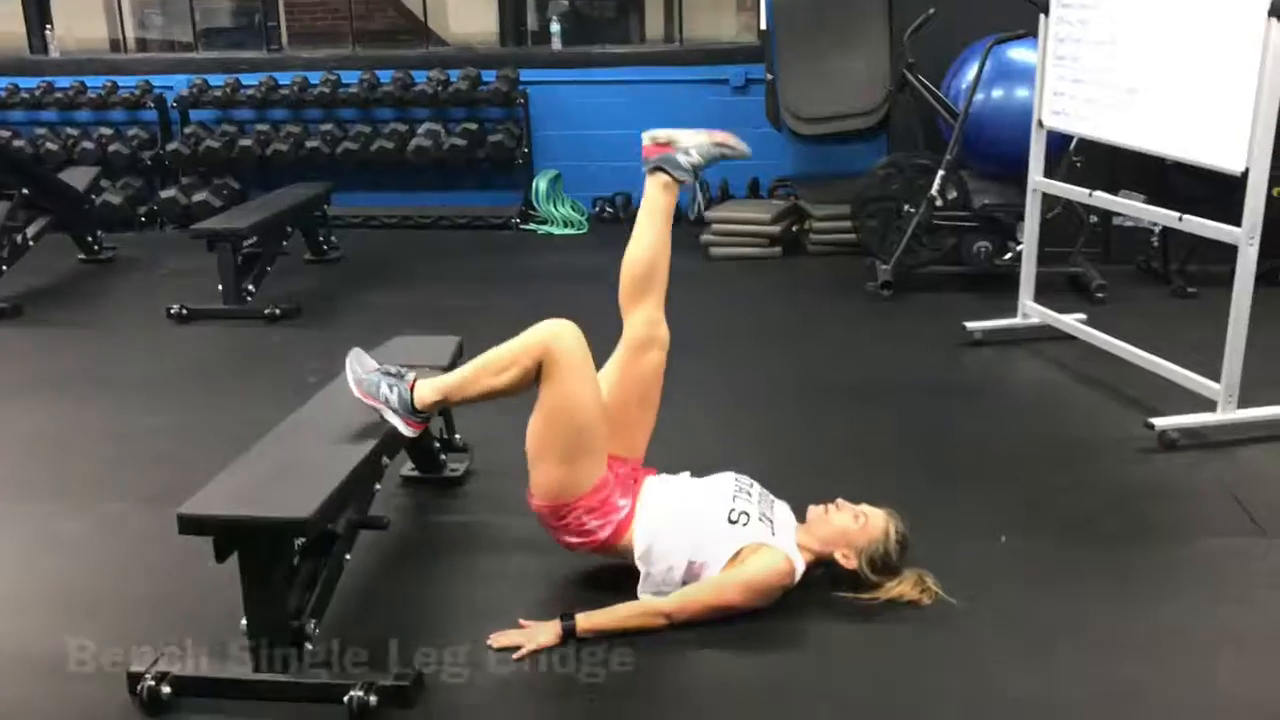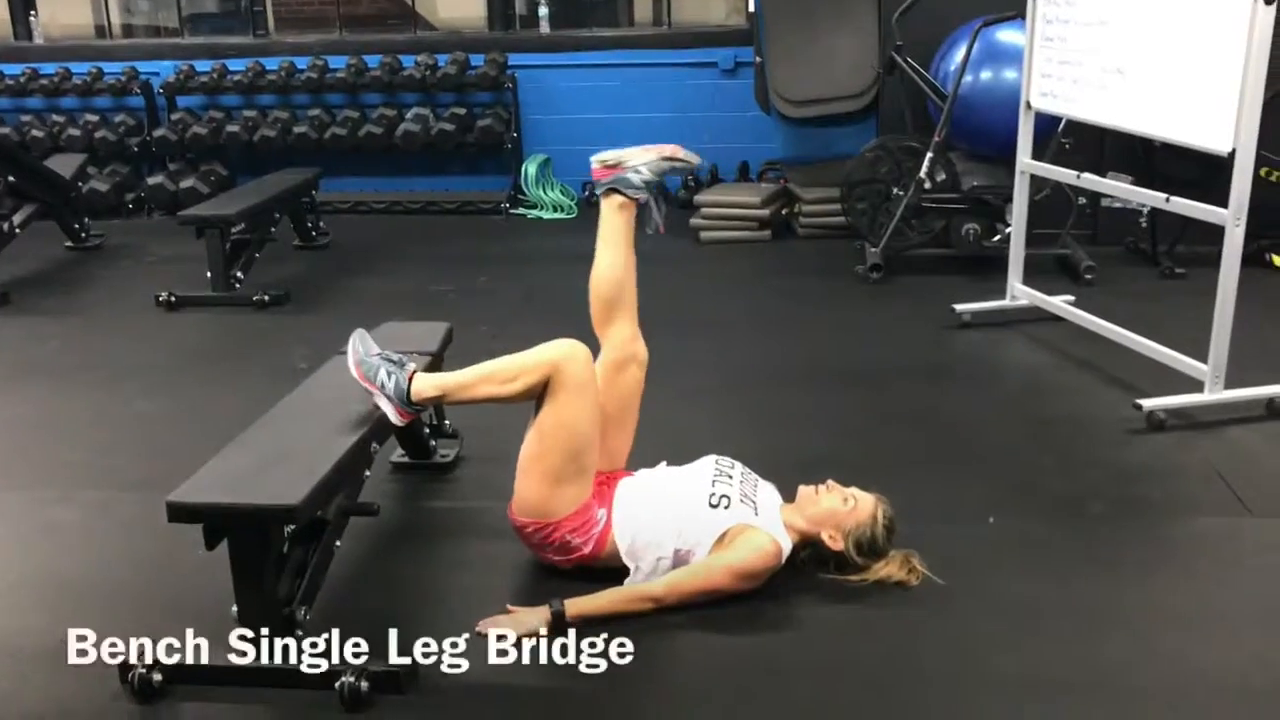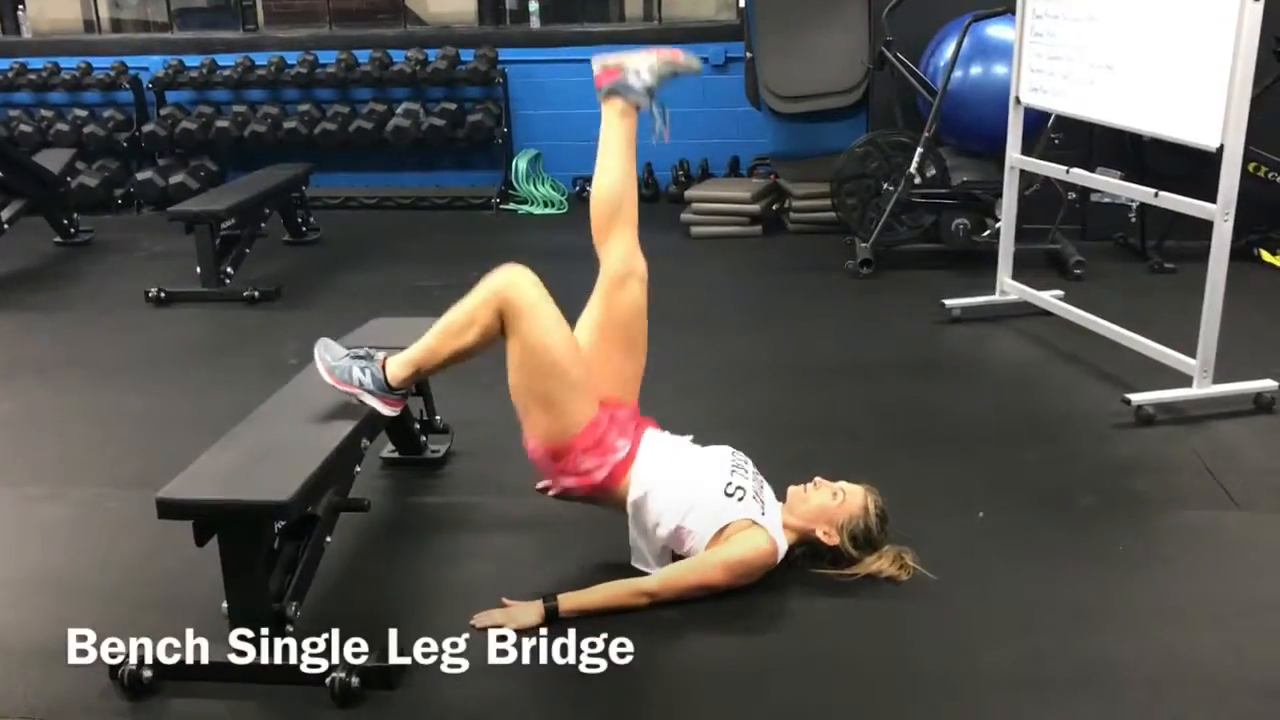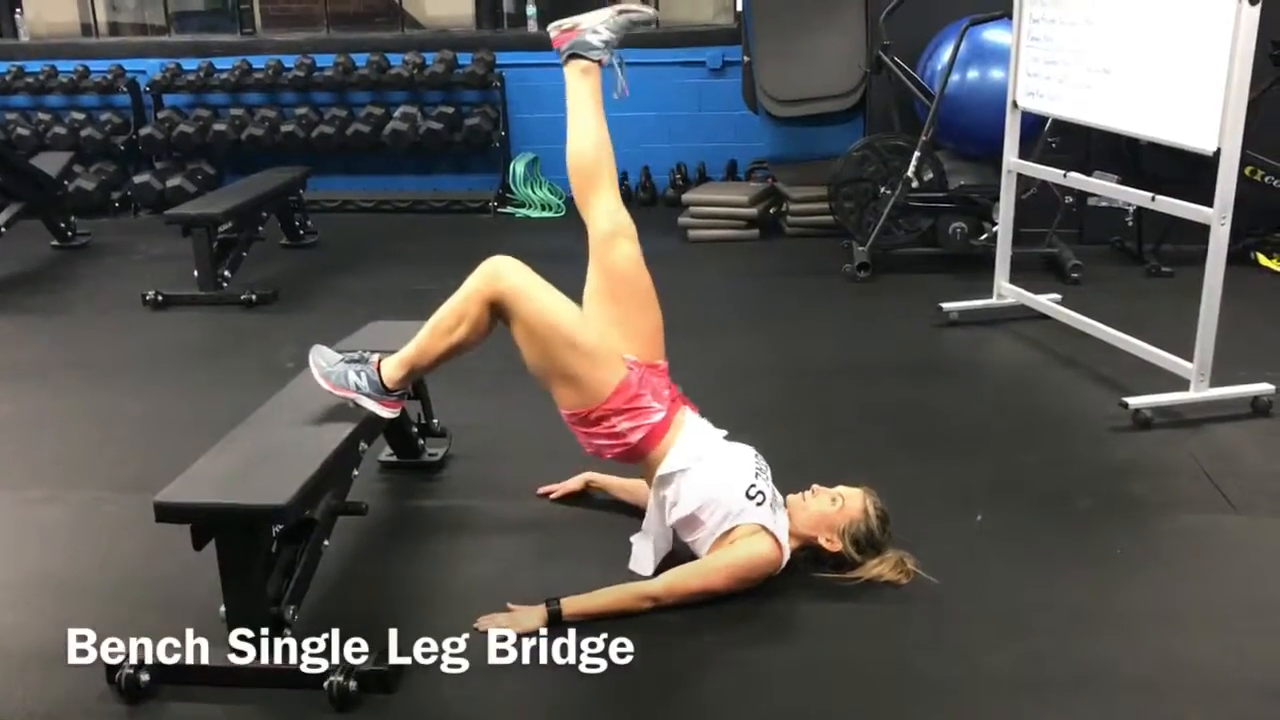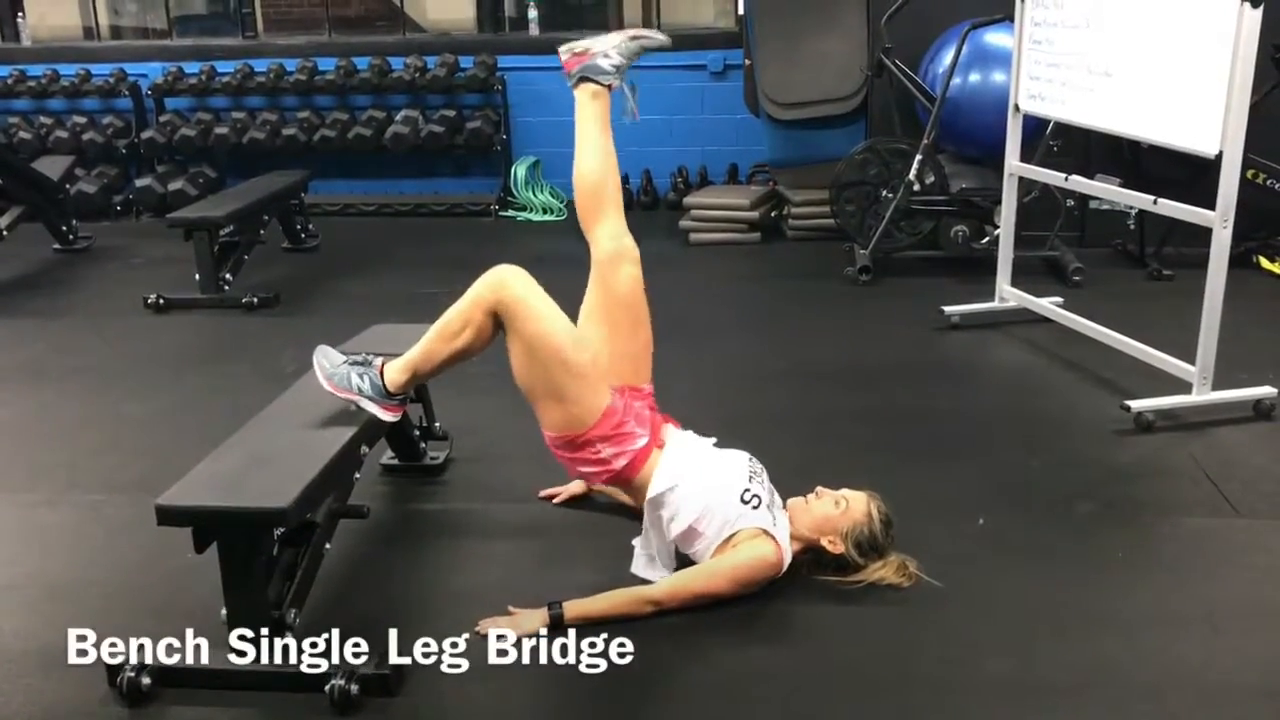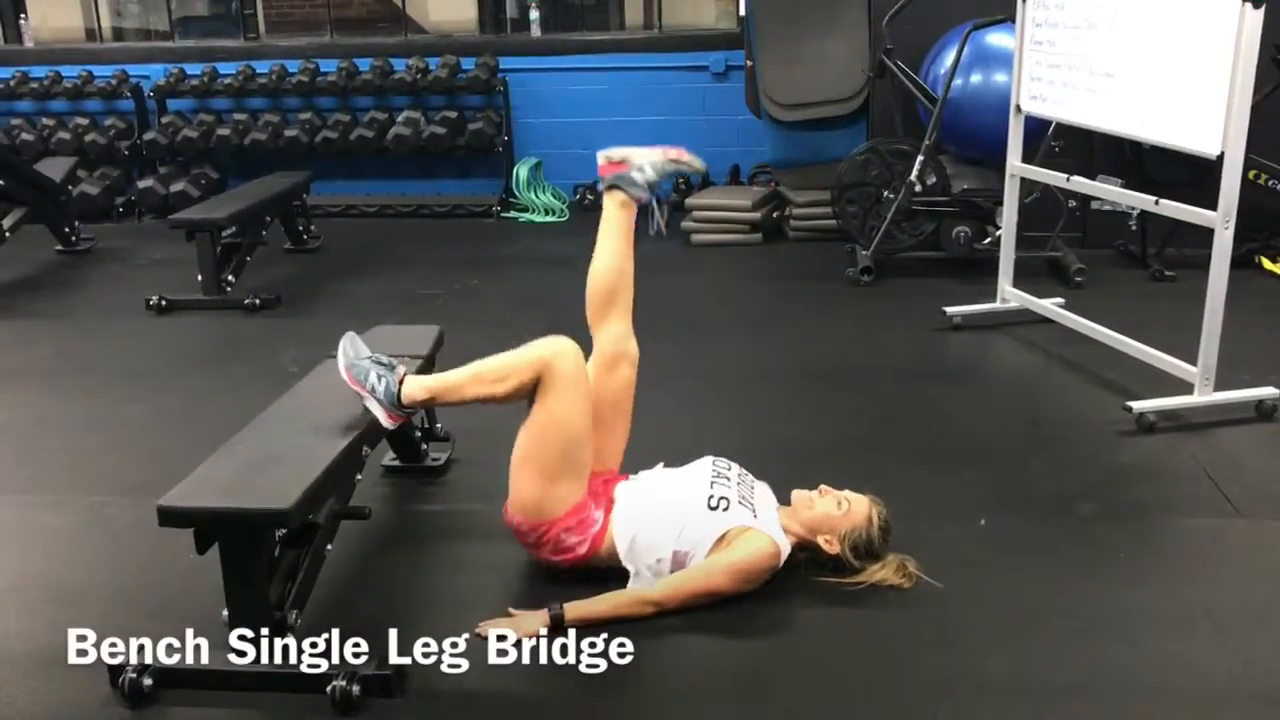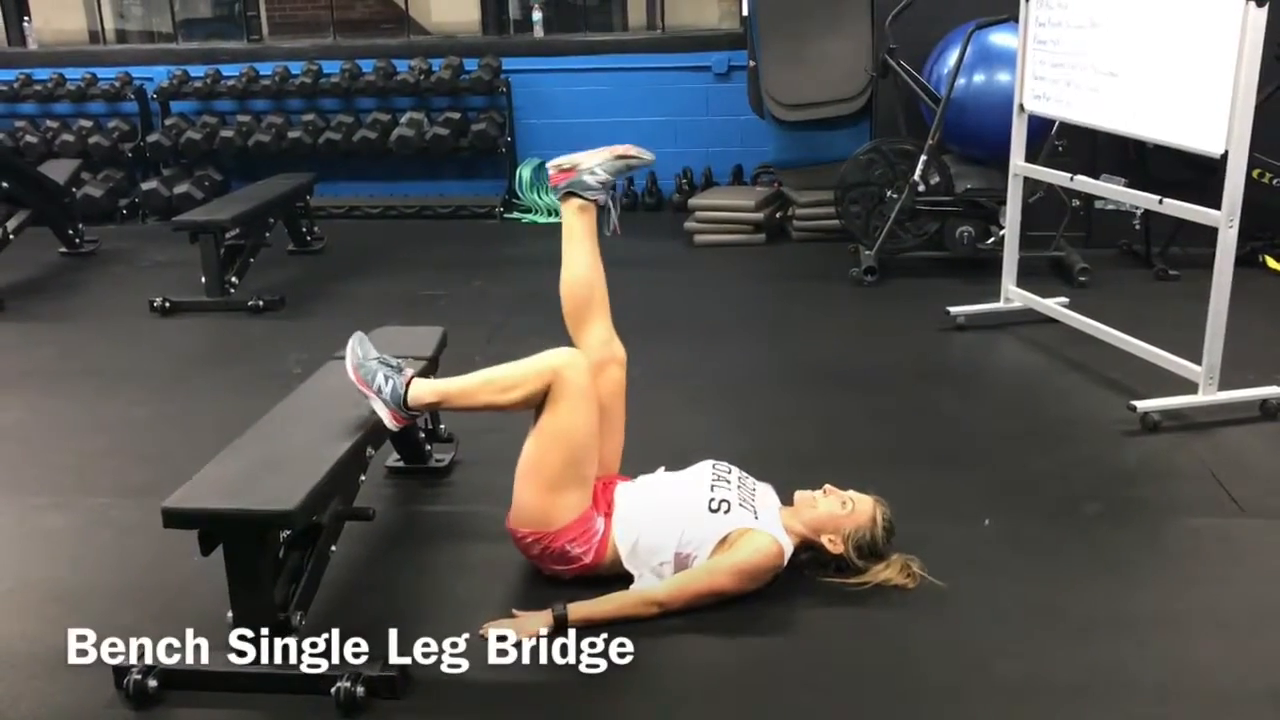
dt=0.4s
person 1, frame 1
left shoulder: (777, 568)
right shoulder: (780, 525)
left elbow: (668, 612)
left wrist: (563, 629)
left hip: (591, 509)
right hip: (622, 486)
left knee: (558, 338)
left ankle: (418, 402)
person 1, frame 2
left shoulder: (763, 551)
right shoulder: (765, 505)
left elbow: (657, 595)
left wrist: (552, 615)
left hip: (568, 527)
right hip: (603, 492)
left knee: (569, 358)
left ankle: (413, 390)
person 1, frame 3
left shoulder: (761, 547)
right shoulder: (759, 506)
left elbow: (649, 590)
left wrist: (546, 609)
left hip: (592, 453)
right hip: (614, 439)
left knee: (513, 283)
left ankle: (388, 380)
person 1, frame 4
left shoulder: (765, 550)
right shoulder: (771, 510)
left elbow: (652, 595)
left wrist: (547, 613)
left hip: (623, 408)
right hip: (641, 394)
left knee: (500, 278)
right knee: (608, 224)
left ankle: (386, 380)
right ankle: (584, 60)
person 1, frame 5
left shoulder: (766, 553)
right shoulder: (771, 514)
left elbow: (655, 598)
left wrist: (551, 616)
left hip: (608, 437)
right hip: (629, 420)
left knee: (505, 285)
right knee: (614, 252)
left ankle: (388, 384)
person 1, frame 6
left shoulder: (763, 550)
right shoulder: (762, 507)
left elbow: (657, 599)
left wrist: (552, 618)
left hip: (568, 527)
right hip: (602, 495)
left knee: (559, 356)
left ankle: (404, 395)
person 1, frame 7
left shoulder: (765, 551)
right shoulder: (764, 506)
left elbow: (661, 600)
left wrist: (554, 619)
left hip: (565, 537)
right hip: (602, 501)
left knee: (569, 365)
left ankle: (410, 396)
